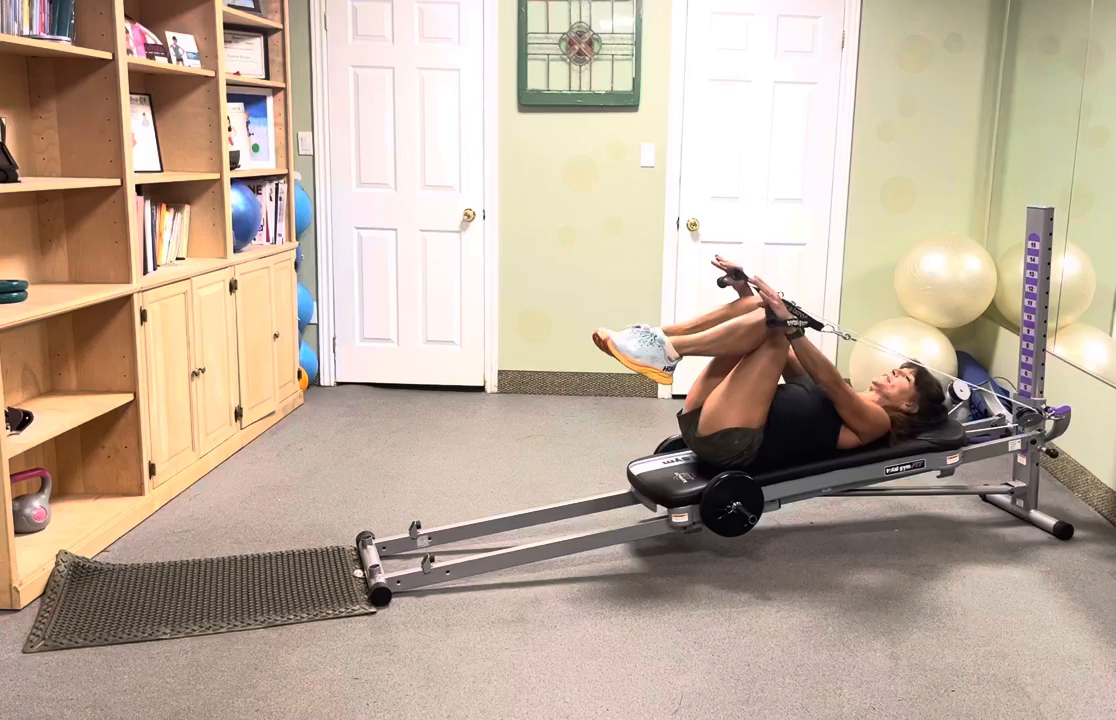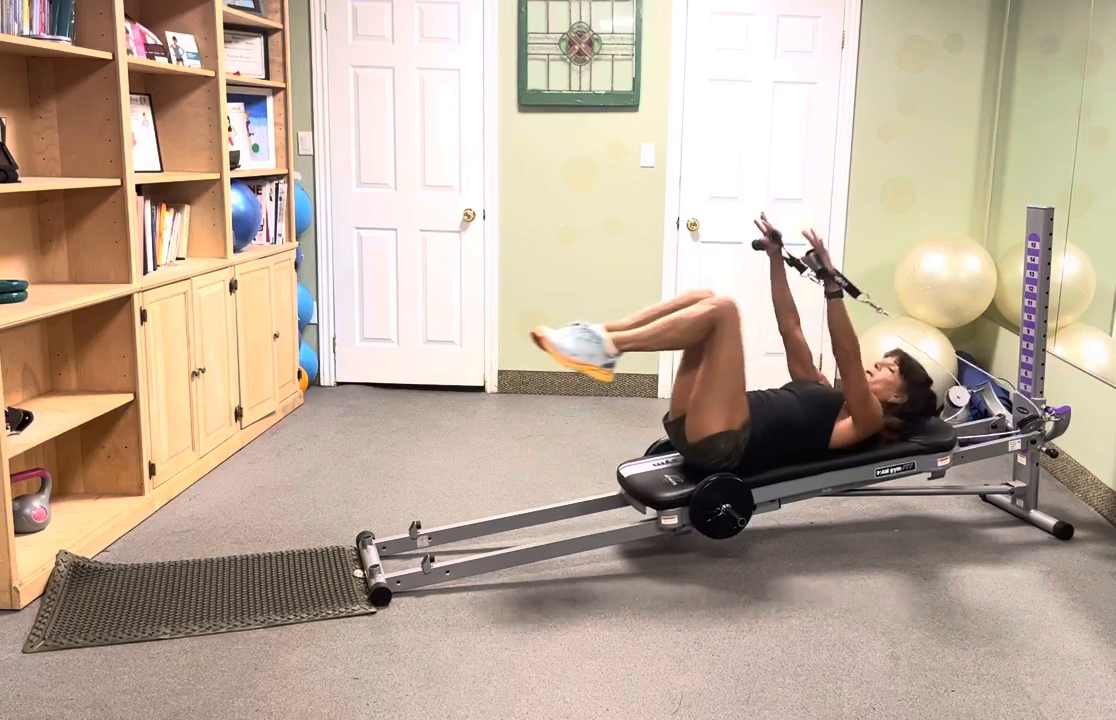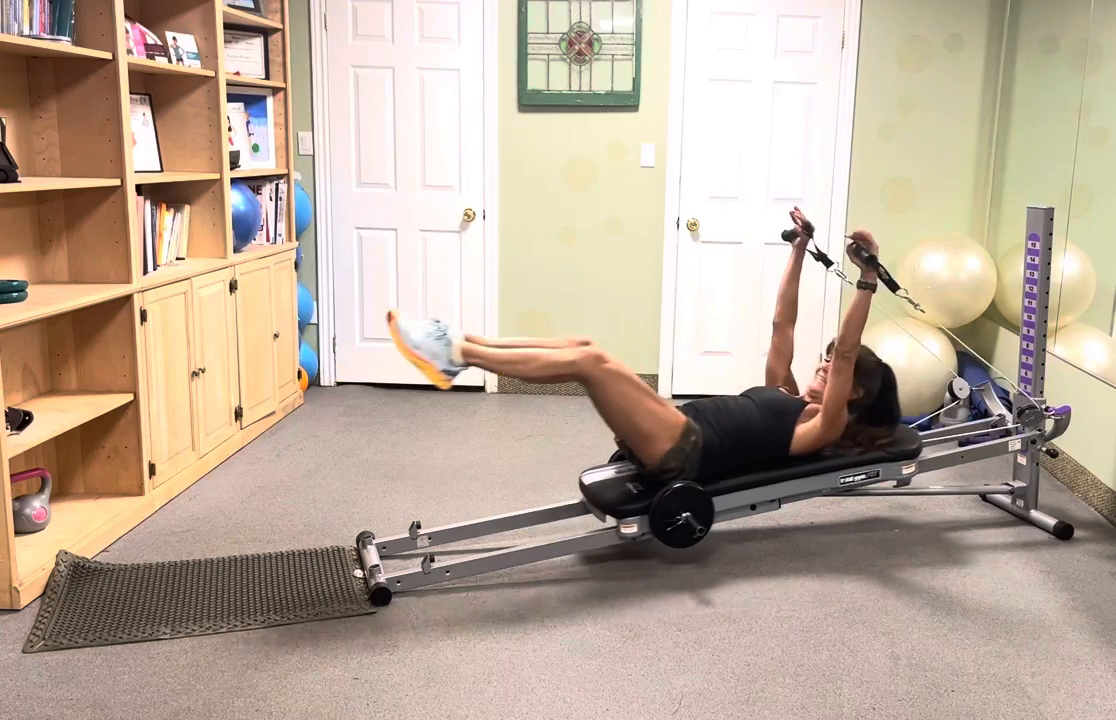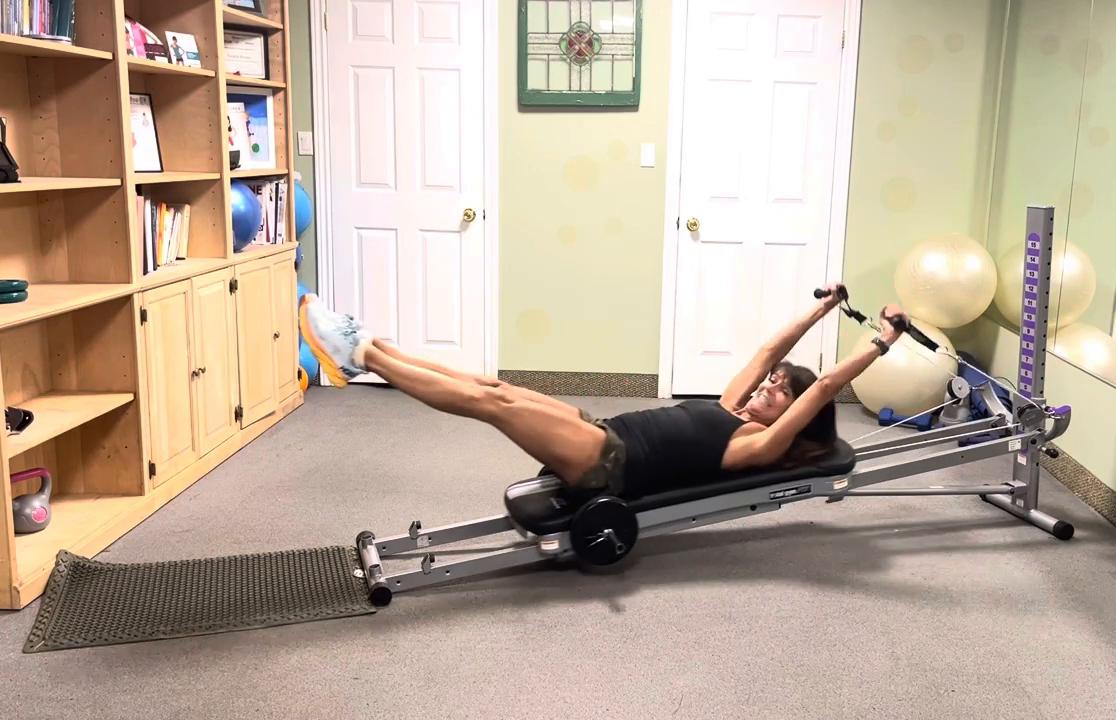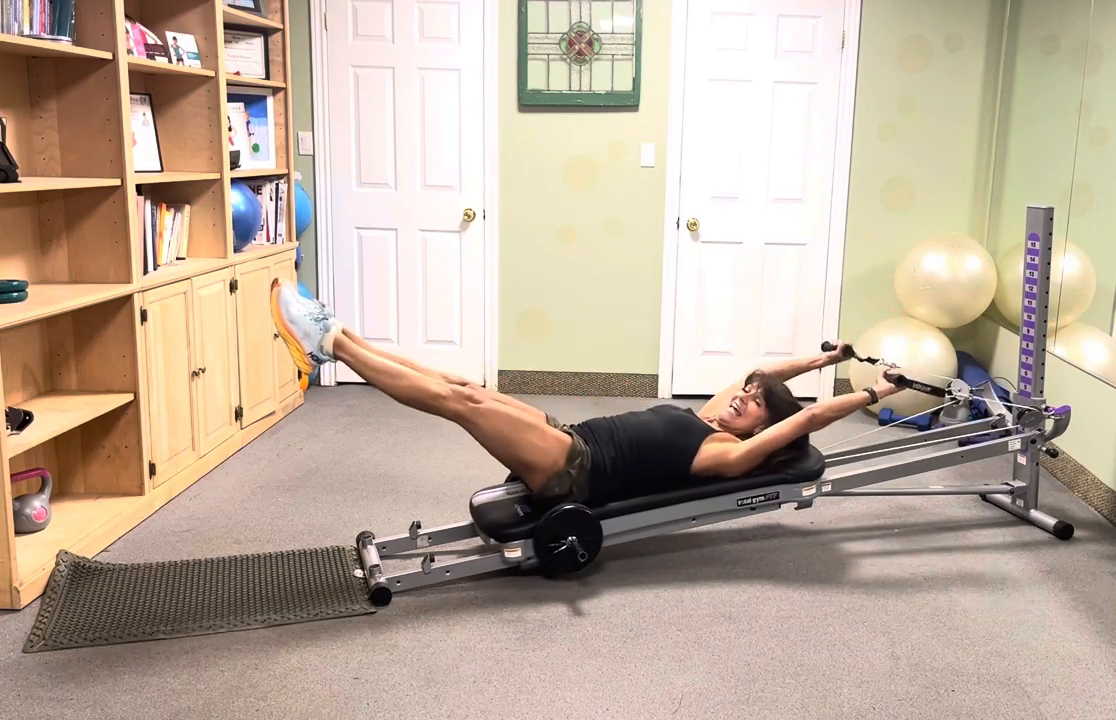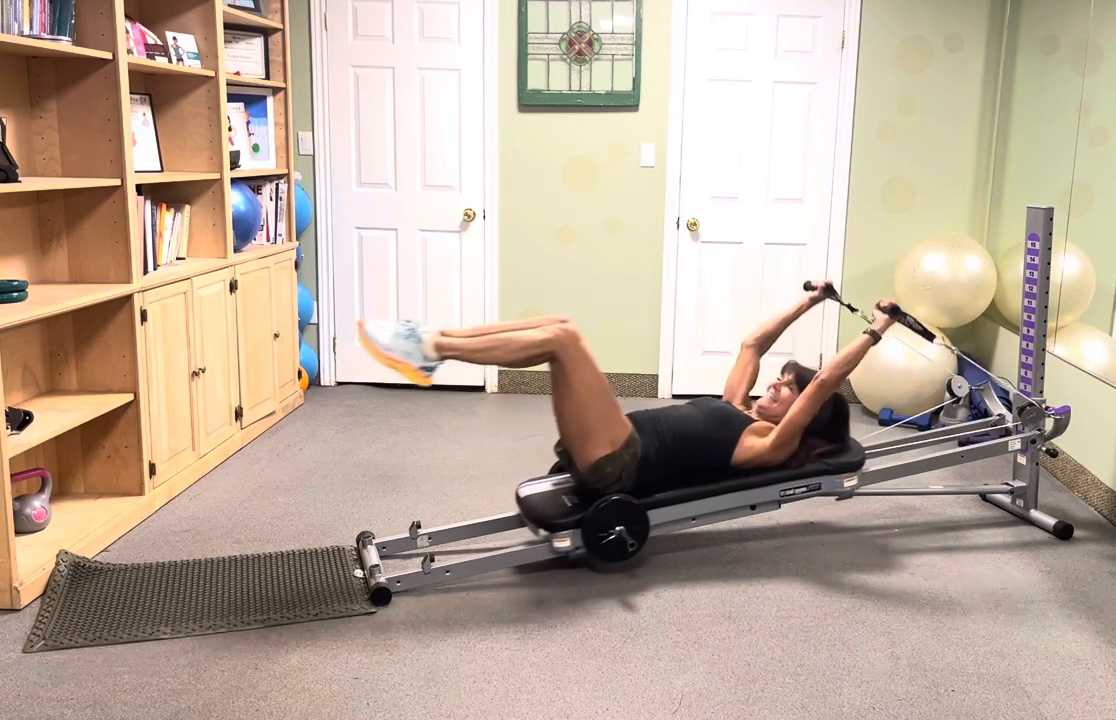
dt=0.4s
person 1, frame 1
left shoulder: (874, 423)
right shoulder: (841, 401)
left elbow: (832, 381)
right elbow: (786, 358)
left wrist: (788, 325)
right wrist: (746, 290)
left hip: (731, 441)
right hip: (702, 422)
left knee: (772, 323)
right knee: (756, 309)
left ankle: (666, 350)
right ankle: (659, 342)
person 1, frame 2
left shoulder: (866, 421)
right shoulder: (823, 393)
left elbow: (847, 354)
right elbow: (791, 328)
left wrist: (830, 285)
right wrist: (777, 257)
left hip: (726, 443)
right hip: (690, 427)
left knee: (720, 310)
right knee: (703, 299)
left ankle: (604, 346)
right ankle: (599, 338)
person 1, frame 3
left shoulder: (827, 429)
right shoulder: (785, 397)
left elbow: (845, 355)
right elbow: (781, 322)
left wrist: (866, 281)
right wrist: (798, 251)
left hip: (685, 452)
right hip: (673, 437)
left knee: (587, 360)
right knee: (580, 348)
left ankle: (456, 354)
right ankle: (458, 349)
person 1, frame 4
left shoulder: (762, 447)
right shoulder: (731, 413)
left elbow: (823, 387)
right elbow: (770, 351)
left wrist: (880, 343)
right wrist: (822, 308)
left hip: (610, 466)
right hip: (605, 437)
left knee: (492, 400)
right knee: (491, 385)
left ankle: (362, 356)
right ankle: (366, 351)
person 1, frame 5
left shoulder: (734, 454)
right shoulder: (707, 422)
left elbow: (807, 417)
right elbow: (759, 373)
left wrist: (872, 392)
right wrist: (826, 358)
left hip: (578, 473)
right hip: (574, 444)
left knee: (462, 398)
right knee: (463, 386)
left ankle: (331, 343)
right ankle: (335, 338)
person 1, frame 6
left shoulder: (777, 443)
right shoulder: (738, 411)
left elbow: (823, 385)
right elbow: (753, 346)
left wrist: (872, 335)
right wrist: (809, 301)
left hip: (618, 466)
right hip: (597, 454)
left knee: (562, 336)
right knee: (556, 328)
left ankle: (435, 348)
right ankle: (434, 342)
